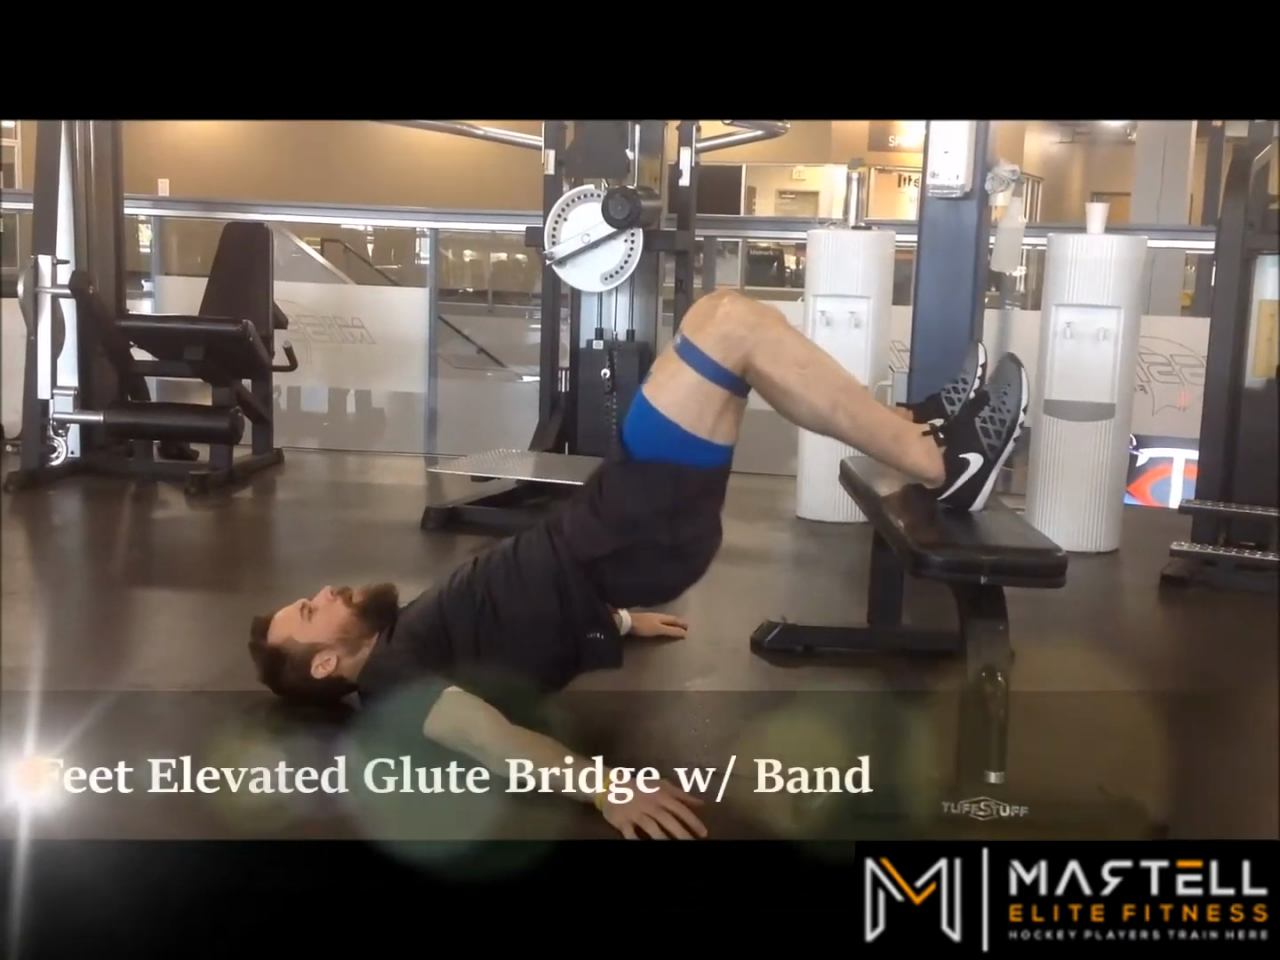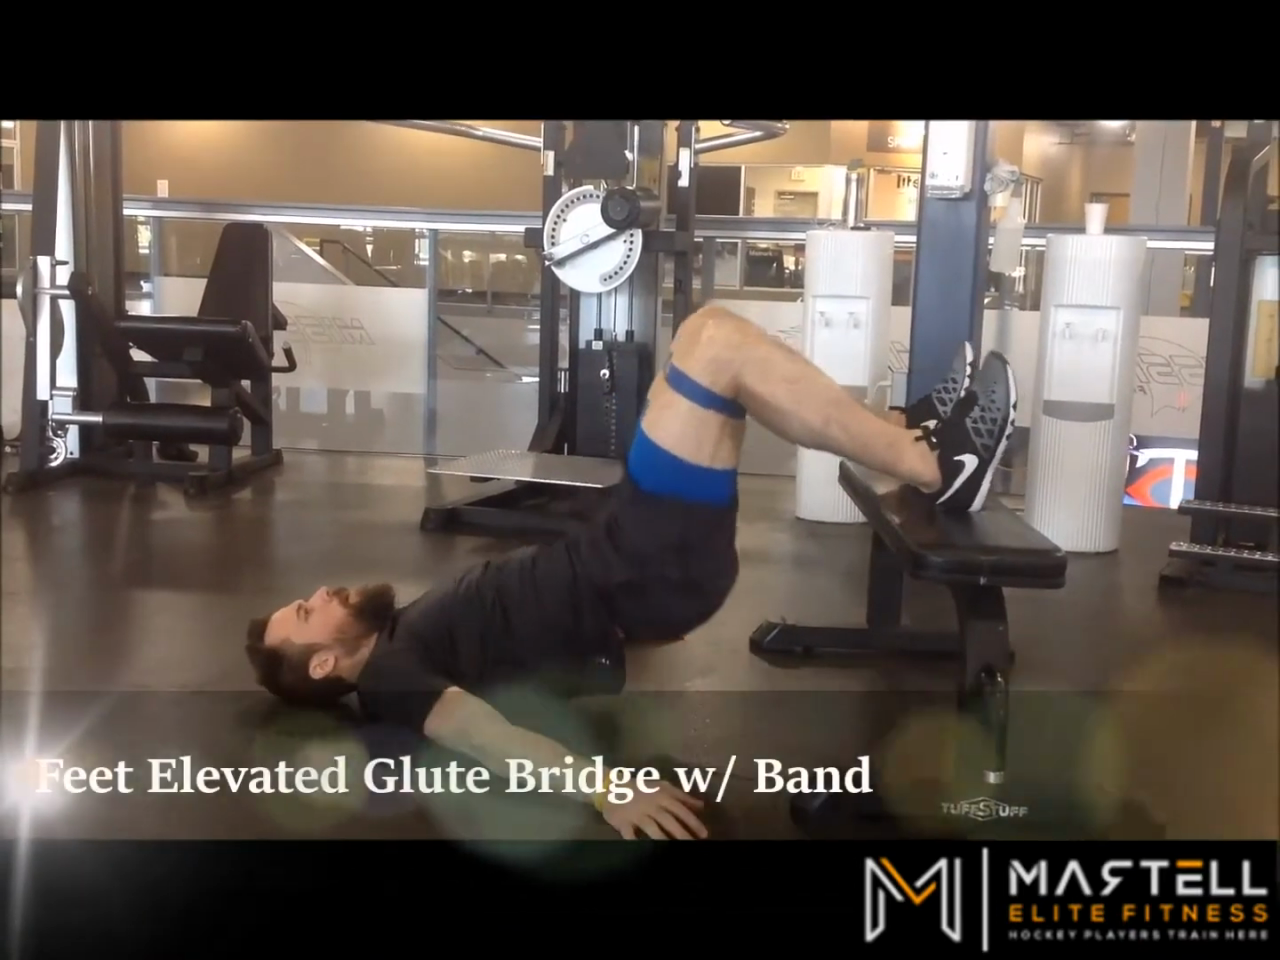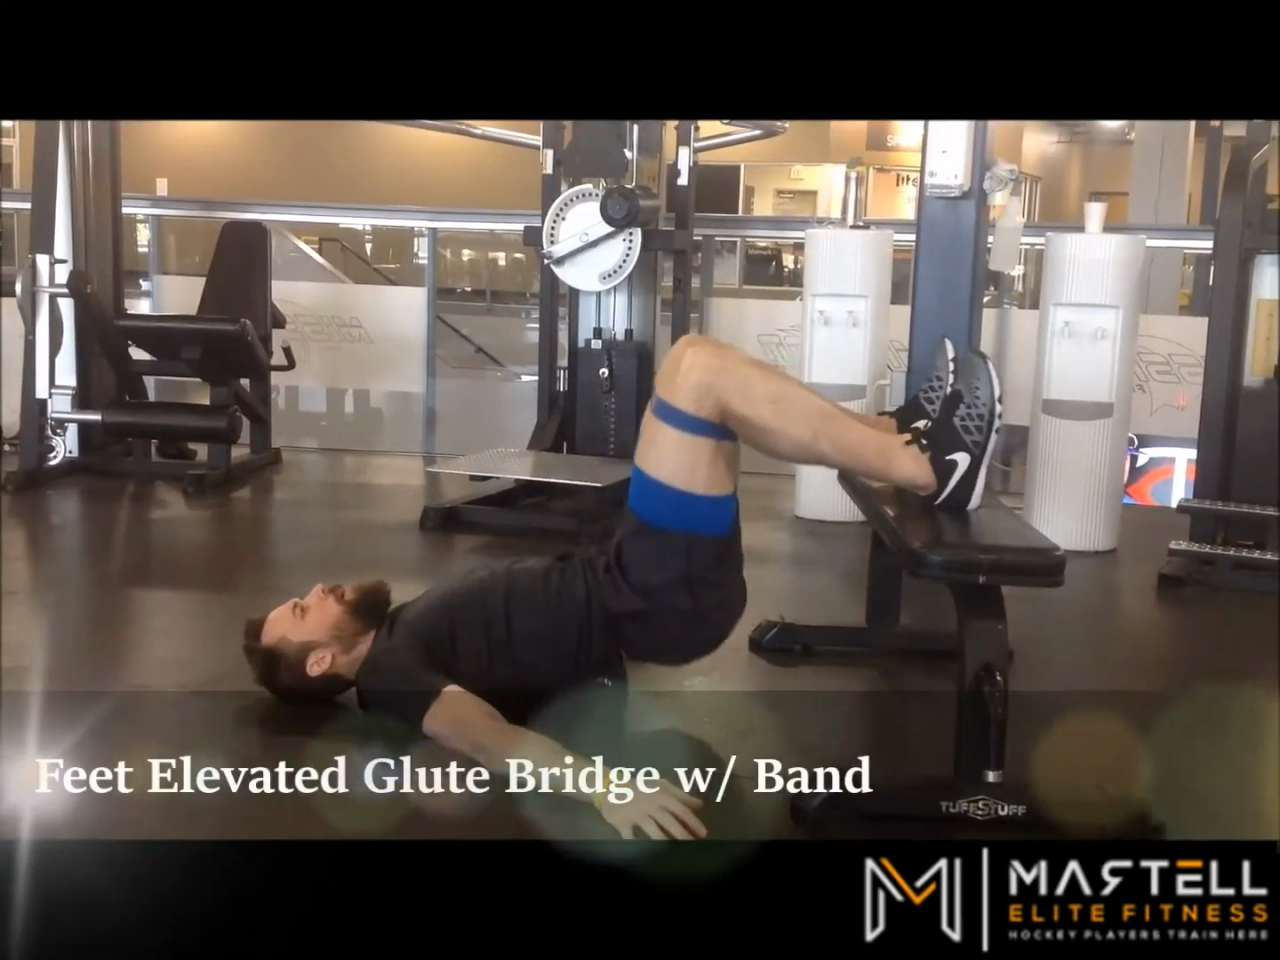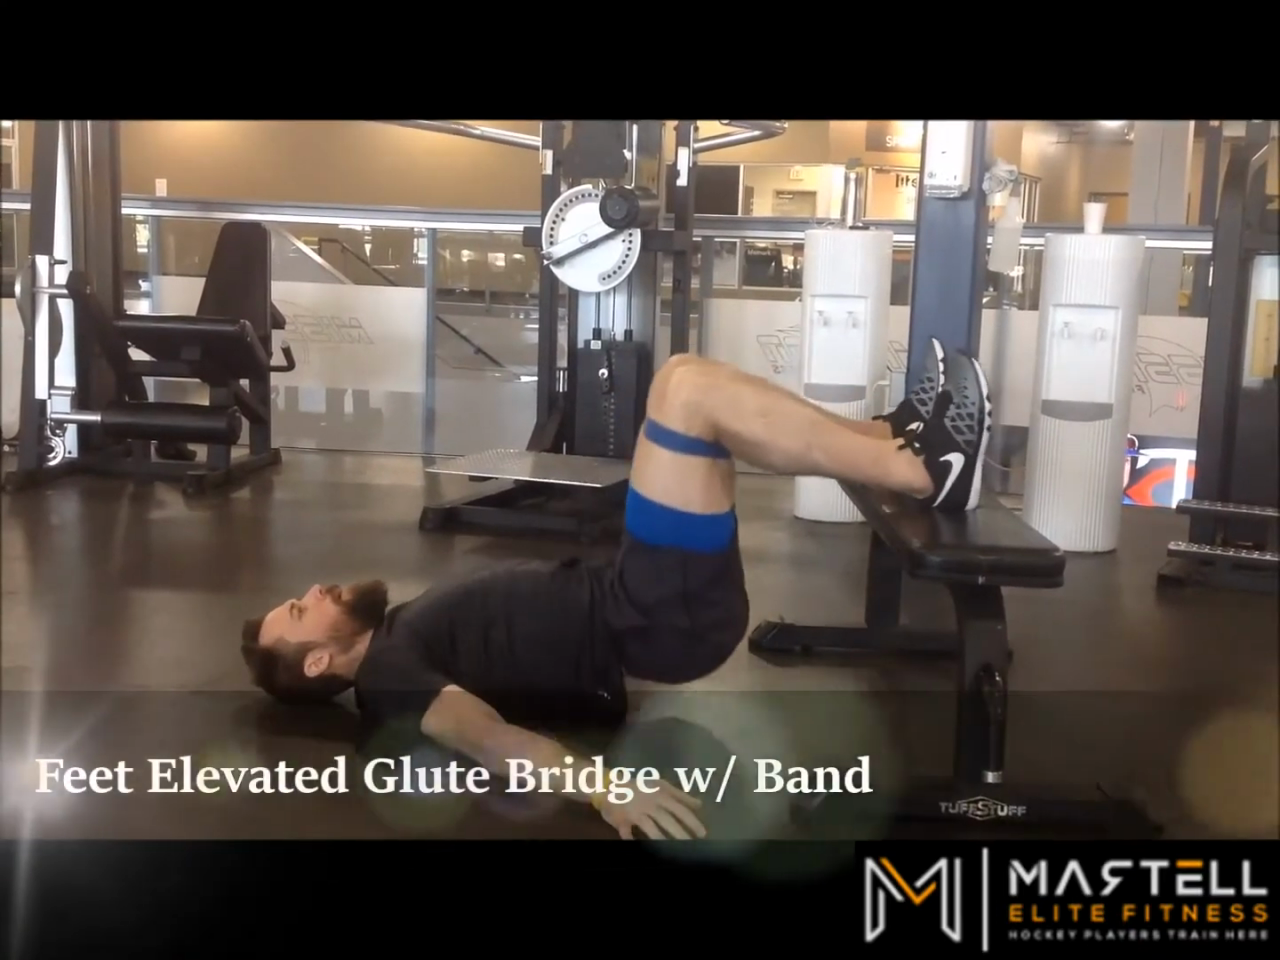
dt=0.2s
person 1, frame 1
left shoulder: (404, 636)
right shoulder: (392, 677)
right elbow: (486, 737)
left wrist: (616, 619)
right wrist: (604, 785)
left hip: (601, 543)
right hip: (629, 538)
left knee: (729, 323)
right knee: (731, 323)
left ankle: (919, 430)
right ankle: (940, 462)
person 1, frame 2
left shoulder: (402, 636)
right shoulder: (391, 681)
right elbow: (487, 737)
right wrist: (602, 785)
left hip: (615, 572)
right hip: (647, 568)
left knee: (717, 346)
right knee: (717, 342)
left ankle: (911, 432)
right ankle: (934, 467)
person 1, frame 3
left shoulder: (401, 634)
right shoulder: (389, 676)
right elbow: (487, 736)
right wrist: (600, 785)
left hip: (614, 587)
right hip: (659, 599)
left knee: (704, 373)
right knee: (699, 369)
left ankle: (904, 436)
right ankle: (931, 469)
person 1, frame 4
left shoulder: (401, 633)
right shoulder: (389, 678)
right elbow: (484, 737)
right wrist: (599, 785)
left hip: (619, 597)
right hip: (660, 616)
left knee: (694, 392)
right knee: (689, 388)
left ankle: (899, 439)
right ankle: (926, 472)
